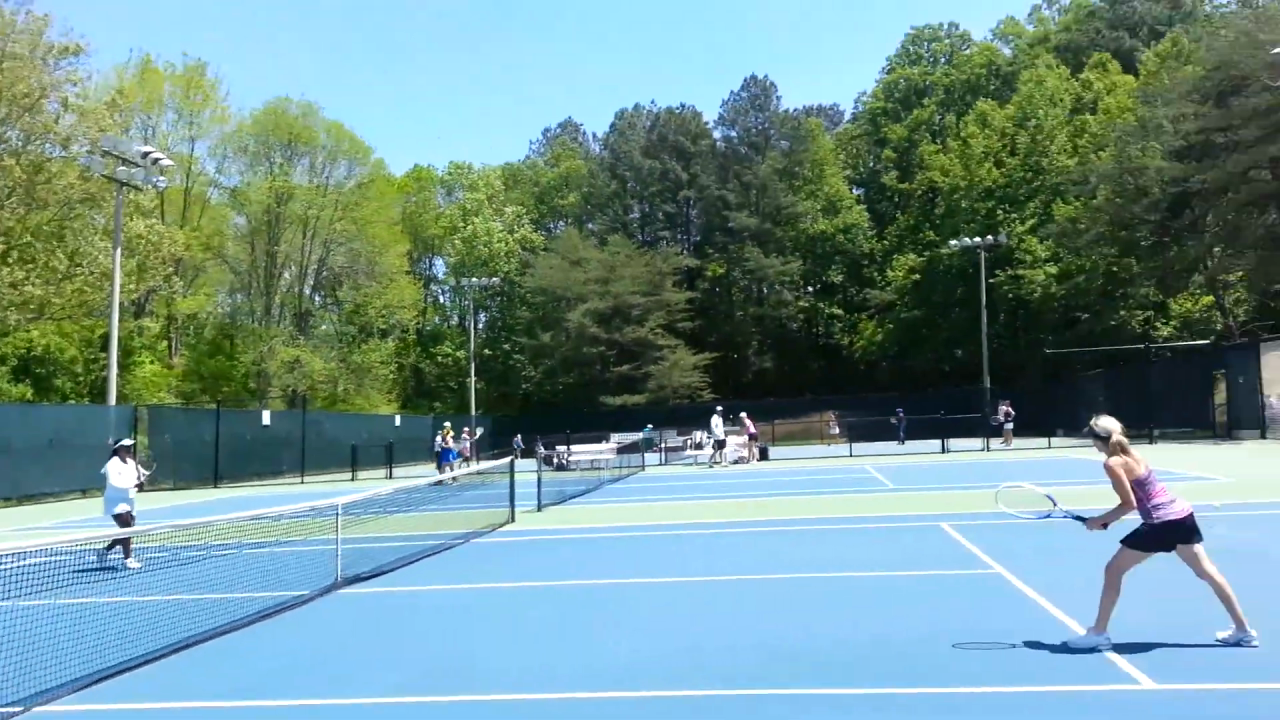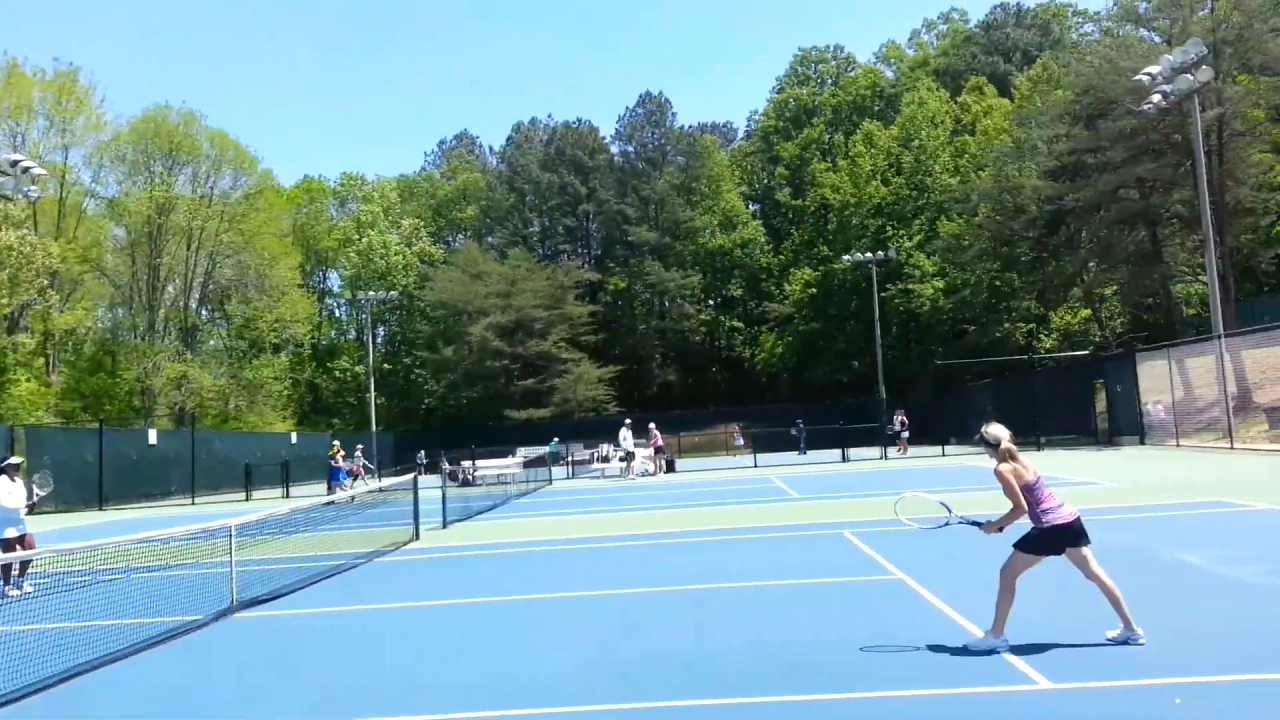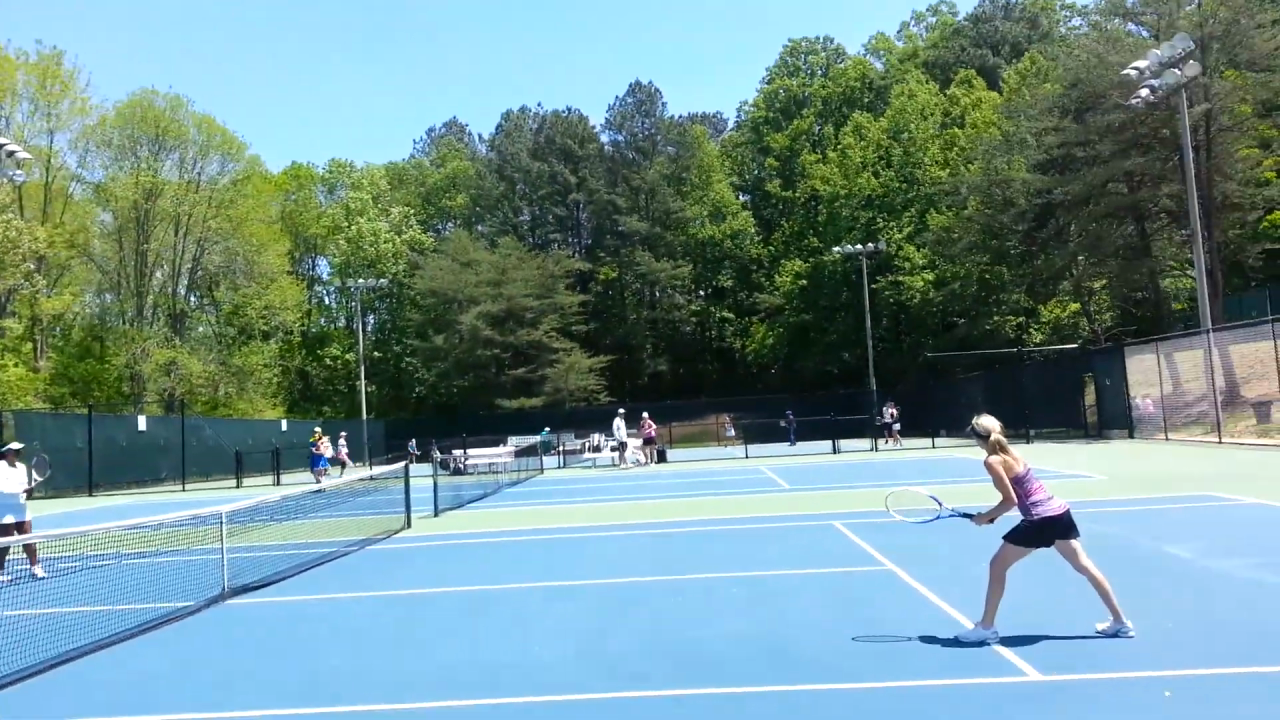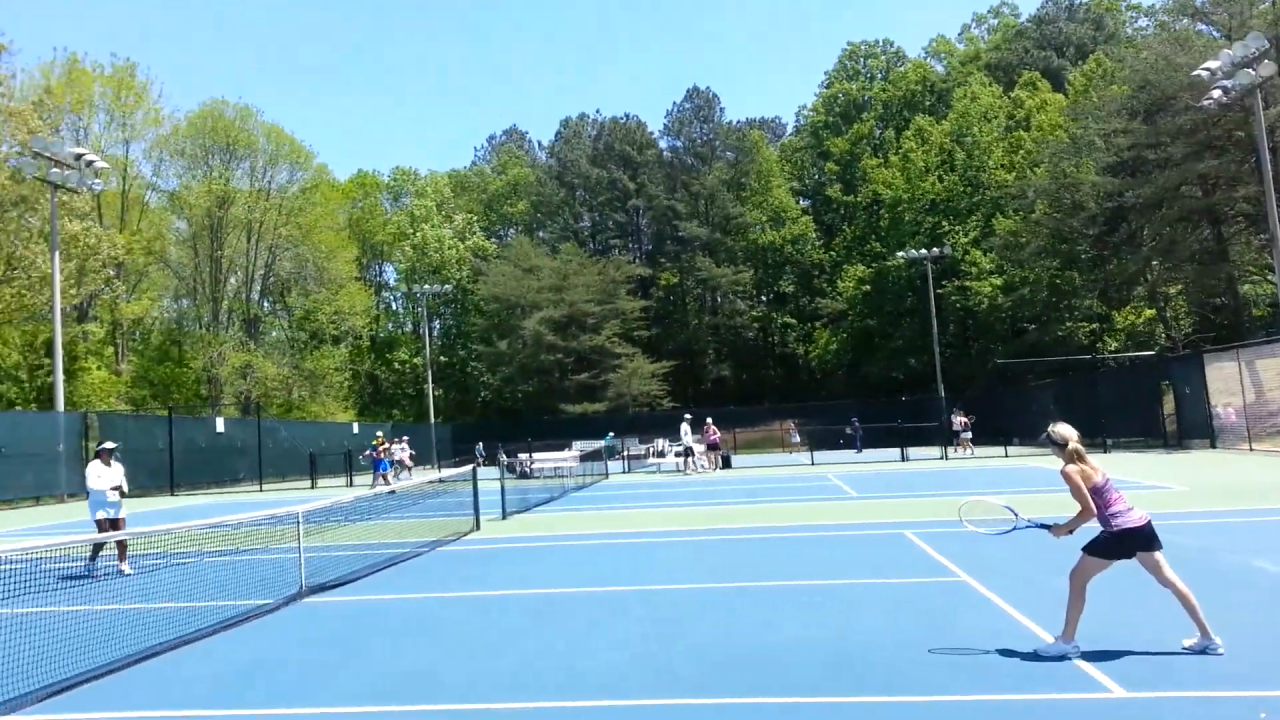
dt=0.2s
person 1, frame 1
left shoulder: (1112, 463)
right shoulder: (1128, 454)
left elbow: (1129, 504)
left wrist: (1100, 521)
right wrist: (1108, 520)
left hip: (1160, 523)
right hip: (1182, 517)
left knee: (1113, 571)
right knee: (1207, 572)
left ankle: (1098, 634)
right ankle: (1243, 630)
person 1, frame 2
left shoulder: (1002, 469)
right shoulder: (1018, 460)
left elbow: (1021, 508)
left wrist: (995, 525)
right wrist: (1002, 523)
left hip: (1050, 527)
right hip: (1069, 519)
left knee: (1007, 574)
right knee: (1095, 573)
left ankle: (996, 636)
right ankle: (1130, 629)
person 1, frame 3
left shoulder: (992, 461)
right shoulder: (1008, 452)
left elbow: (1011, 500)
left wrist: (986, 517)
right wrist: (992, 515)
left hip: (1040, 519)
right hip: (1059, 512)
left knee: (997, 566)
right knee: (1084, 566)
left ankle: (986, 627)
right ankle: (1120, 622)
person 1, frame 4
left shoulder: (1069, 470)
right shoulder: (1087, 461)
left elbow: (1090, 511)
left wrist: (1064, 528)
right wrist: (1071, 526)
left hip: (1120, 531)
right hip: (1140, 523)
left knee: (1077, 578)
right knee: (1169, 579)
left ankle: (1066, 642)
right ankle: (1207, 637)
